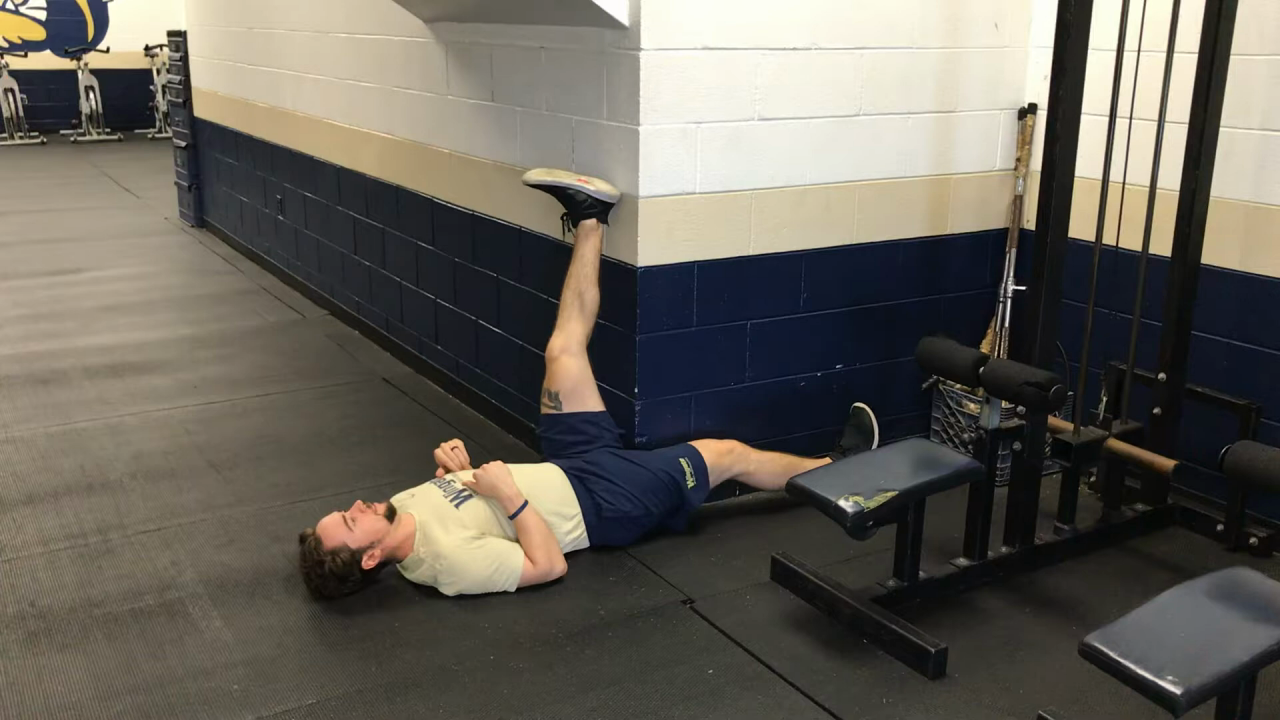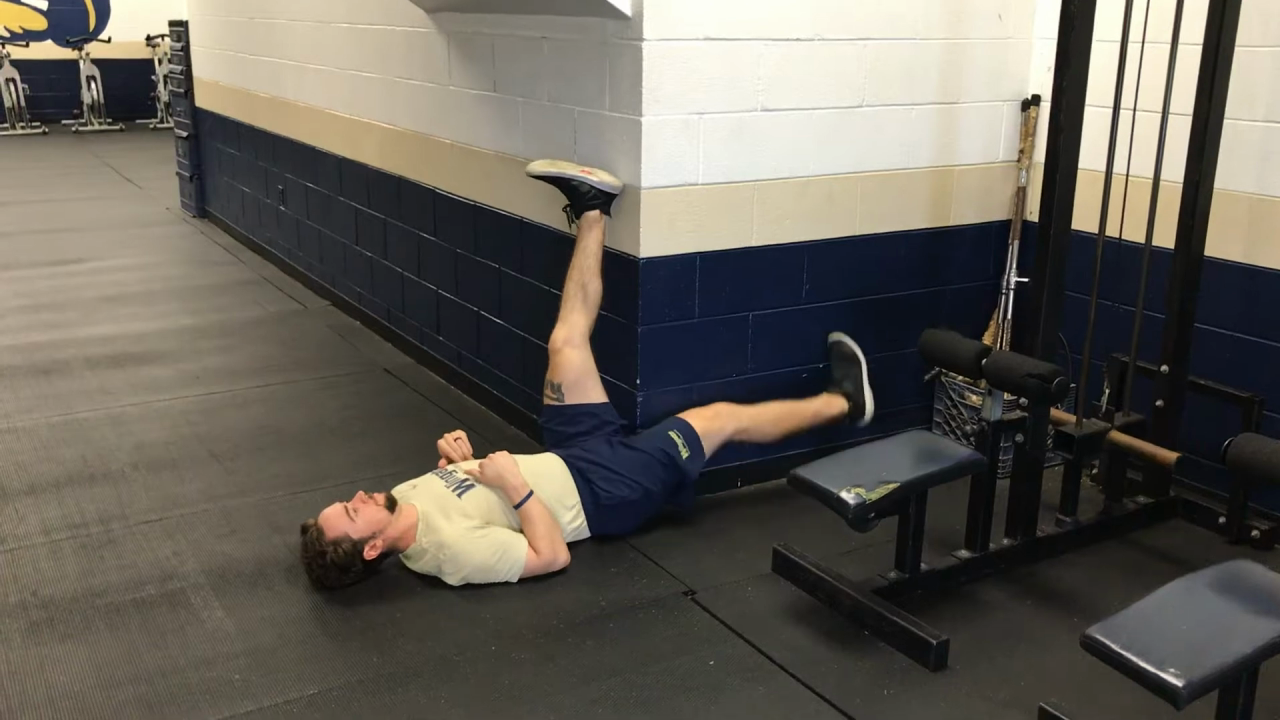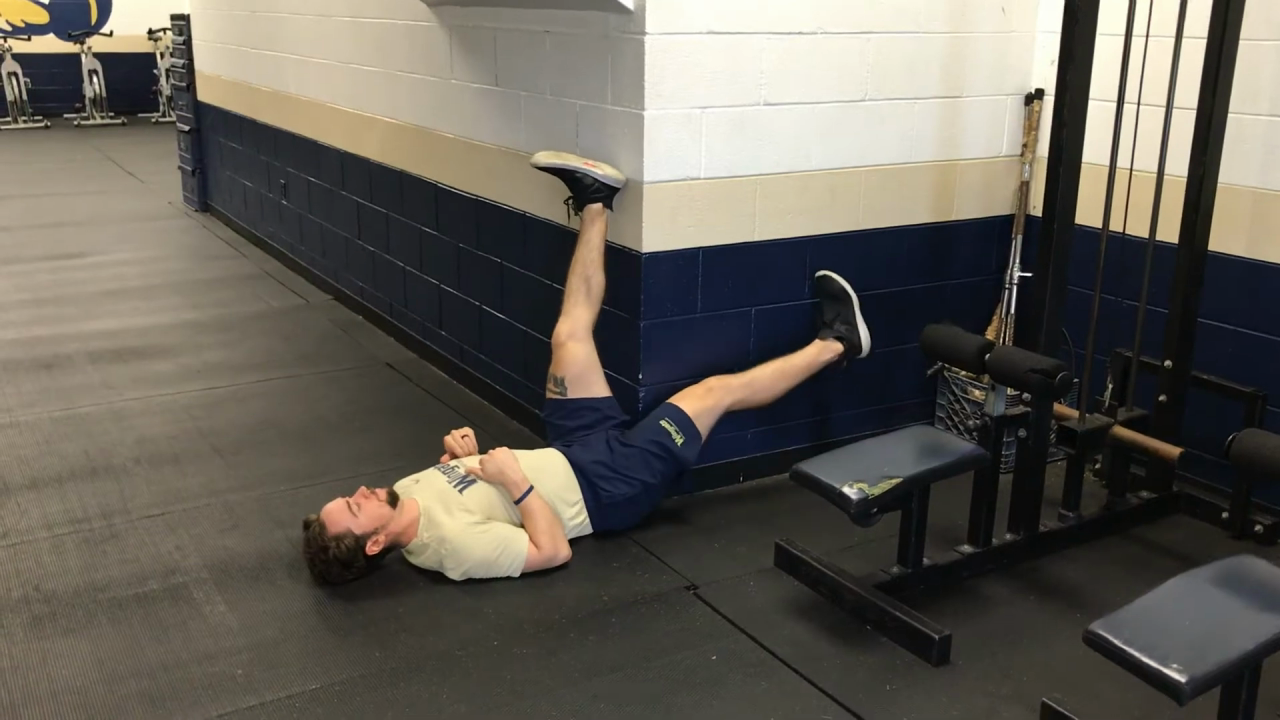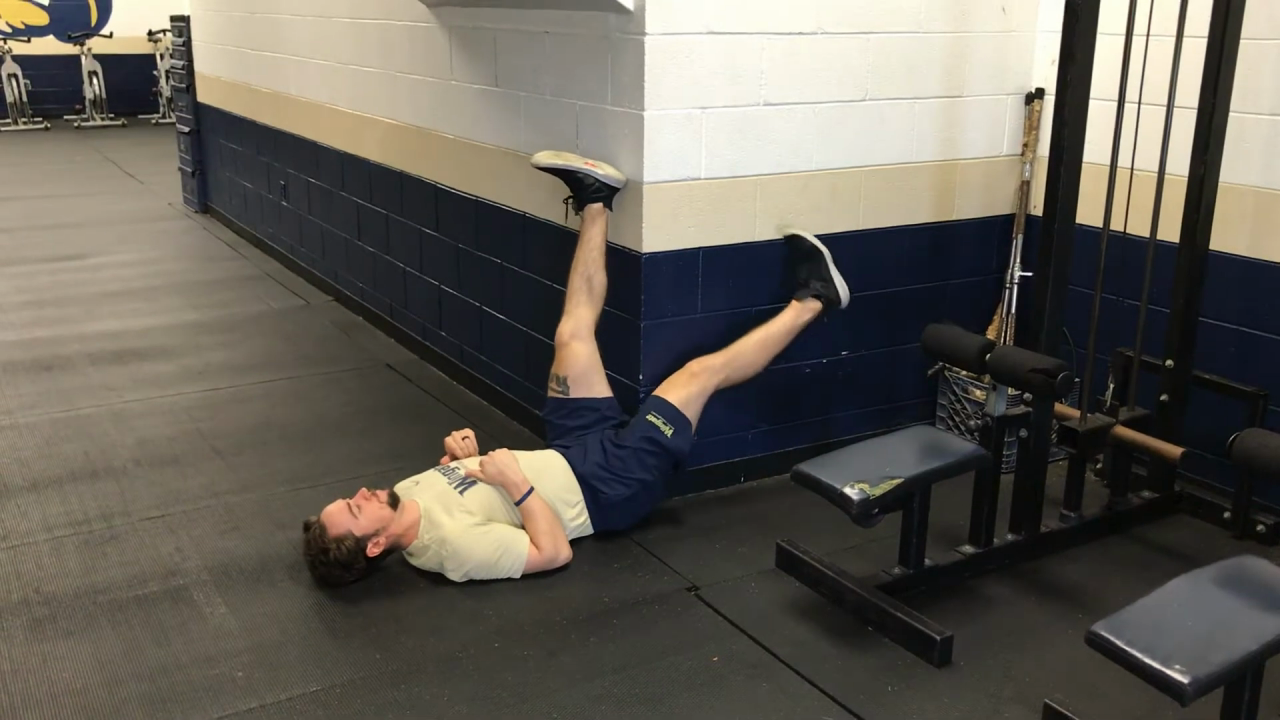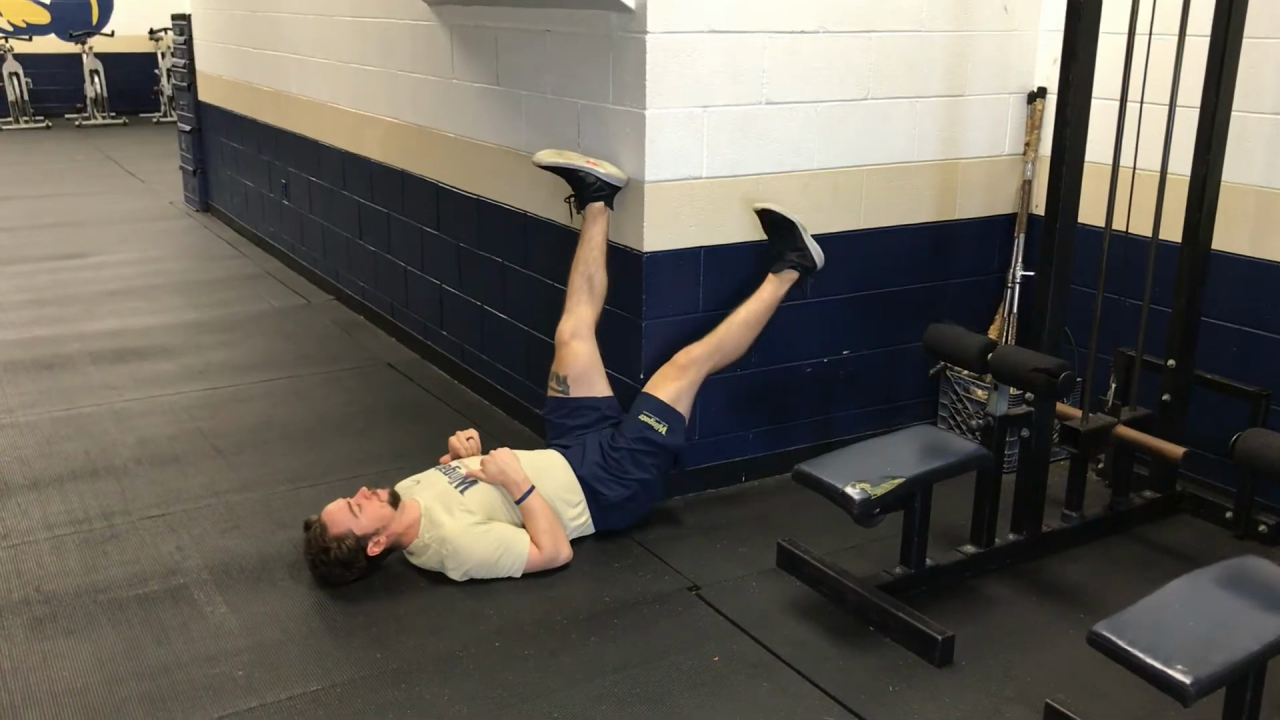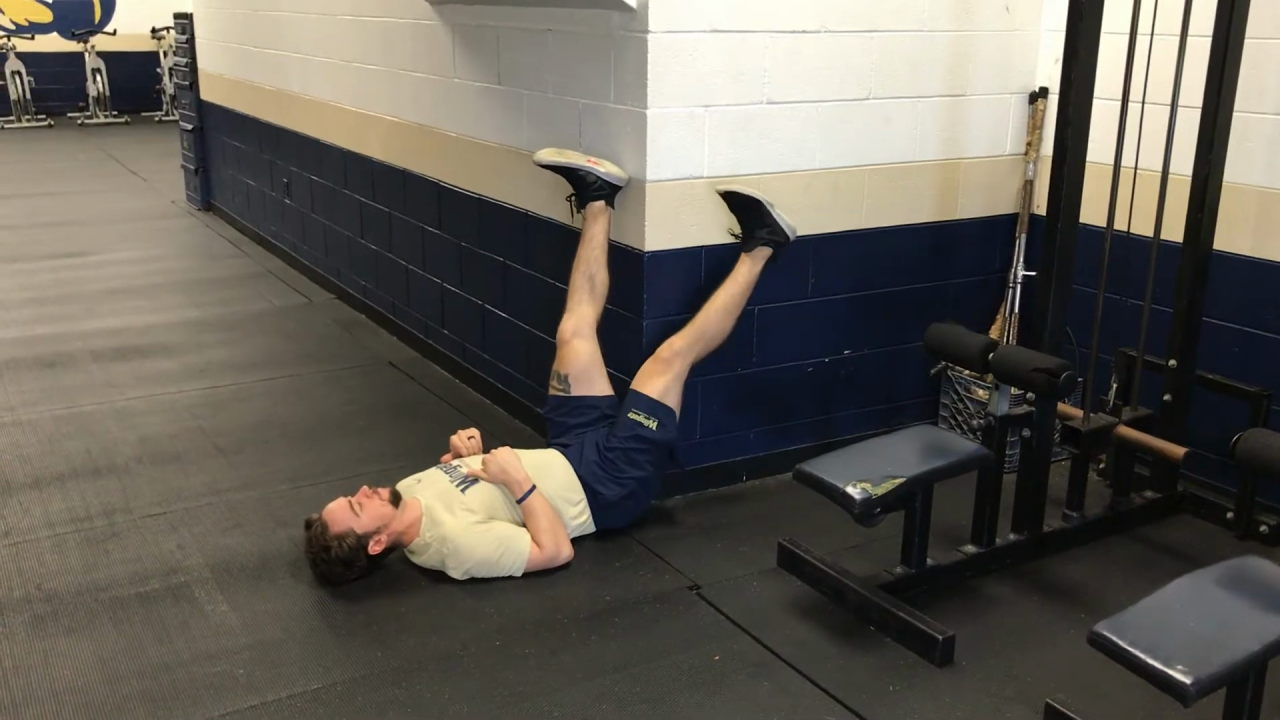
dt=0.5s
person 1, frame 1
left shoulder: (403, 511)
right shoulder: (446, 562)
right elbow: (548, 565)
left wrist: (456, 468)
right wrist: (507, 493)
left hip: (569, 468)
right hip: (601, 501)
left knee: (564, 348)
right knee: (729, 453)
left ankle: (588, 219)
right ankle: (835, 469)
person 1, frame 2
left shoulder: (405, 500)
right shoulder: (449, 551)
right elbow: (552, 556)
left wrist: (457, 458)
right wrist: (514, 484)
left hip: (571, 458)
right hip: (602, 490)
left knee: (566, 341)
right knee: (723, 417)
left ankle: (590, 212)
right ankle: (840, 402)
person 1, frame 3
left shoulder: (409, 496)
right shoulder: (449, 546)
right elbow: (551, 552)
left wrist: (461, 454)
right wrist: (514, 480)
left hip: (573, 454)
right hip: (605, 487)
left knee: (570, 335)
right knee: (718, 390)
left ankle: (593, 203)
right ankle: (834, 342)
person 1, frame 4
left shoulder: (410, 496)
right shoulder: (451, 548)
right elbow: (554, 552)
left wrist: (459, 456)
right wrist: (515, 482)
left hip: (572, 453)
right hip: (609, 485)
right knee: (702, 371)
left ankle: (594, 204)
right ankle: (809, 302)
person 1, frame 5
left shoulder: (408, 497)
right shoulder: (450, 546)
right elbow: (554, 552)
left wrist: (463, 456)
right wrist: (516, 481)
left hip: (572, 454)
right hip: (609, 485)
right knee: (689, 362)
left ankle: (595, 202)
right ankle: (785, 271)
person 1, frame 6
left shoulder: (411, 495)
right shoulder: (451, 545)
right elbow: (555, 551)
left wrist: (462, 456)
right wrist: (517, 479)
left hip: (571, 451)
right hip: (609, 483)
right knee: (672, 355)
left ankle: (595, 202)
right ankle: (756, 251)
